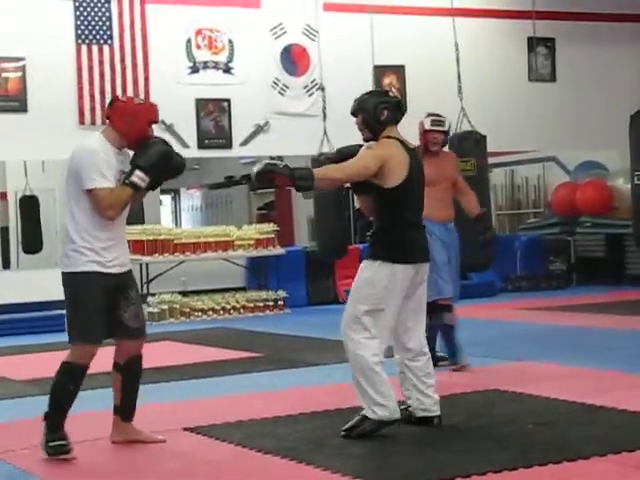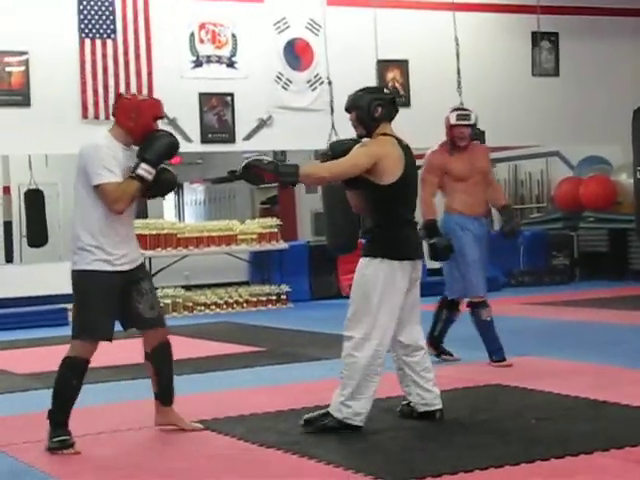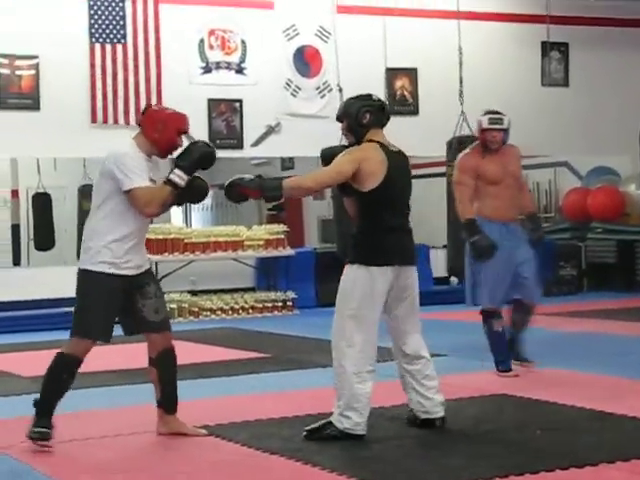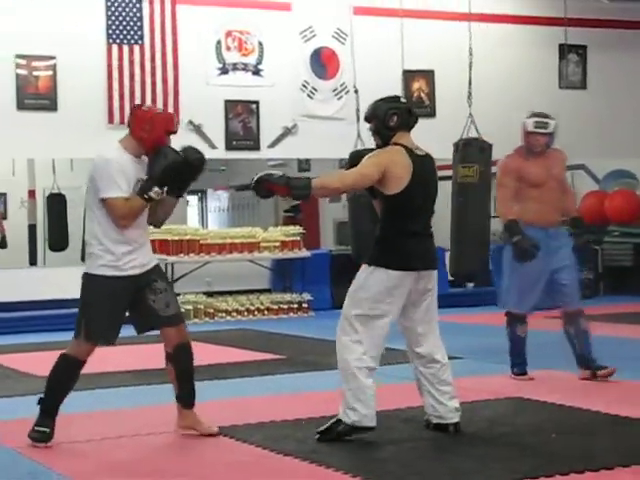
dt=0.3s
person 1, frame 1
left shoulder: (119, 155)
right shoulder: (90, 152)
right elbow: (108, 207)
left wrist: (152, 176)
right wrist: (142, 171)
left hip: (117, 267)
right hip: (85, 269)
left knee: (131, 344)
right knee: (84, 349)
left ankle: (122, 424)
right ankle: (54, 431)
person 1, frame 2
left shoulder: (129, 152)
right shoulder: (98, 150)
right elbow: (116, 202)
left wrist: (152, 185)
right wrist: (148, 164)
left hip: (129, 262)
right hip: (94, 265)
left knee: (156, 332)
right knee: (85, 345)
left ankle: (164, 410)
right ankle: (58, 427)
person 1, frame 3
left shoulder: (150, 162)
right shoulder: (123, 158)
right elbow: (147, 206)
left wrist: (182, 194)
right wrist: (182, 170)
left hip: (137, 268)
right hip: (101, 269)
left knee: (161, 338)
right knee: (81, 343)
left ankle: (168, 418)
right ankle: (42, 417)
person 1, frame 4
left shoulder: (145, 163)
right shoulder: (109, 162)
right elbow: (123, 217)
left wrist: (179, 185)
right wrist: (156, 183)
left hip: (144, 268)
right hip: (106, 273)
left knee: (177, 333)
right knee: (83, 346)
left ankle: (187, 413)
right ankle: (46, 417)
person 2, frame 1
left shoulder: (381, 151)
right shoulder: (407, 151)
left elbow: (335, 175)
left wrist: (286, 174)
right wrist: (360, 178)
left hip: (389, 257)
right hip: (414, 255)
left knee: (358, 332)
right knee: (410, 336)
left ankle: (380, 408)
right ankle: (425, 407)
person 2, frame 2
left shoulder: (374, 148)
right shoulder: (400, 149)
left elbow: (325, 173)
left wrist: (274, 171)
right wrist: (351, 175)
left hip: (385, 253)
right hip: (407, 252)
left knee: (364, 336)
right knee: (407, 333)
left ankle: (347, 412)
right ankle: (426, 402)
person 2, frame 3
left shoulder: (361, 155)
right shoulder: (399, 158)
left elbow: (311, 183)
left wrist: (259, 187)
right wrist: (347, 183)
left hip: (370, 260)
right hip: (403, 259)
left knee: (352, 343)
right knee: (409, 339)
left ankle: (349, 422)
right ankle: (430, 410)
person 2, frame 4
left shoulder: (386, 158)
right shoulder: (427, 161)
left elbow: (336, 184)
left wrist: (285, 184)
left hip: (390, 263)
right hip: (423, 262)
left knee: (355, 336)
right knee: (427, 342)
left ankle: (357, 415)
right ankle: (445, 414)
person 3, frame 1
left shoulder: (449, 159)
left elbow: (464, 193)
left wrist: (483, 222)
left hip: (449, 230)
right hip: (426, 230)
left knee: (435, 295)
right knee: (442, 294)
left ankle: (428, 352)
right ankle: (454, 353)
person 3, frame 2
left shoulder: (480, 150)
right shoulder: (437, 157)
left elbow: (491, 185)
right elbow: (427, 197)
left wrist: (507, 213)
right wrist: (432, 234)
left hip: (480, 223)
right hip: (458, 225)
left knee: (456, 292)
right knee: (476, 292)
left ankle: (434, 341)
right ankle: (496, 352)
person 3, frame 3
left shoulder: (512, 153)
right shoulder: (469, 160)
right elbow: (463, 199)
left wrist: (533, 221)
right wrist: (474, 234)
left hip: (514, 229)
right hip: (487, 230)
left knee: (529, 296)
right knee: (491, 301)
left ankle: (512, 345)
right ankle: (502, 361)
person 3, frame 4
left shoulder: (558, 157)
right shoulder: (512, 162)
right elbow: (504, 202)
left wrist: (578, 226)
right wrist: (516, 235)
left hip: (558, 236)
right hip: (529, 235)
left knee: (572, 304)
right knee: (518, 307)
left ankle: (587, 364)
right ankle: (518, 366)
